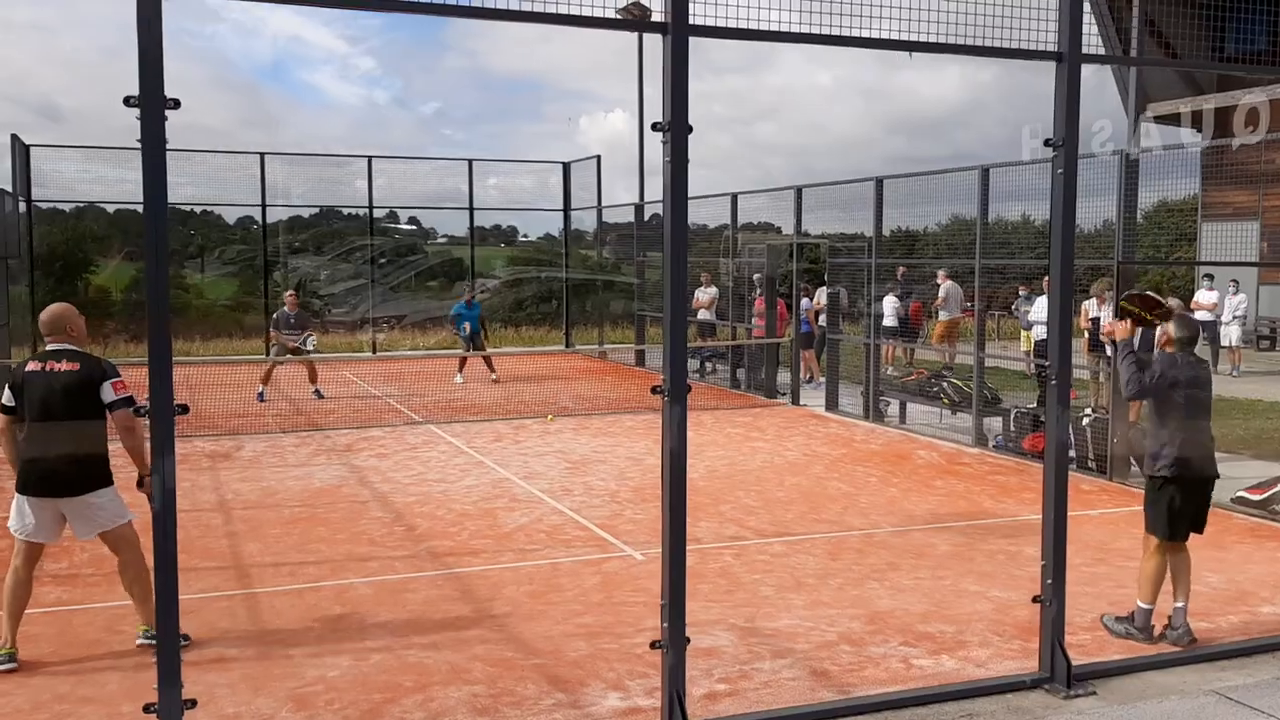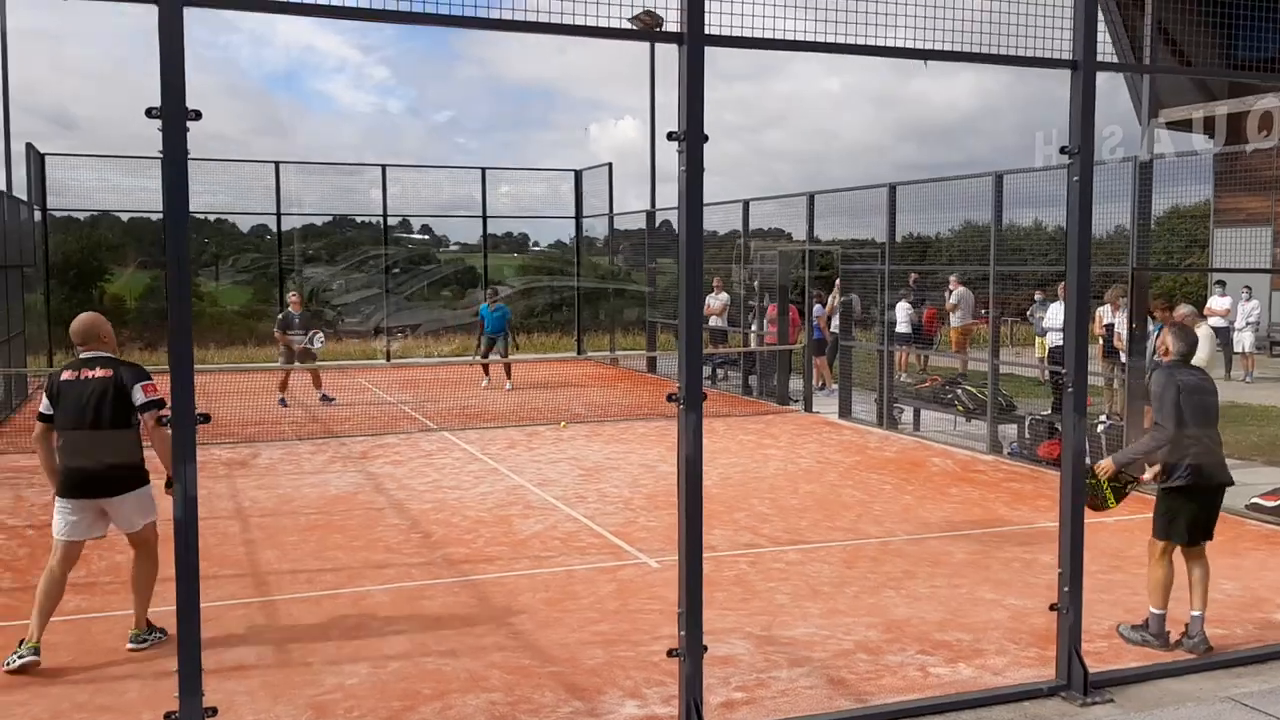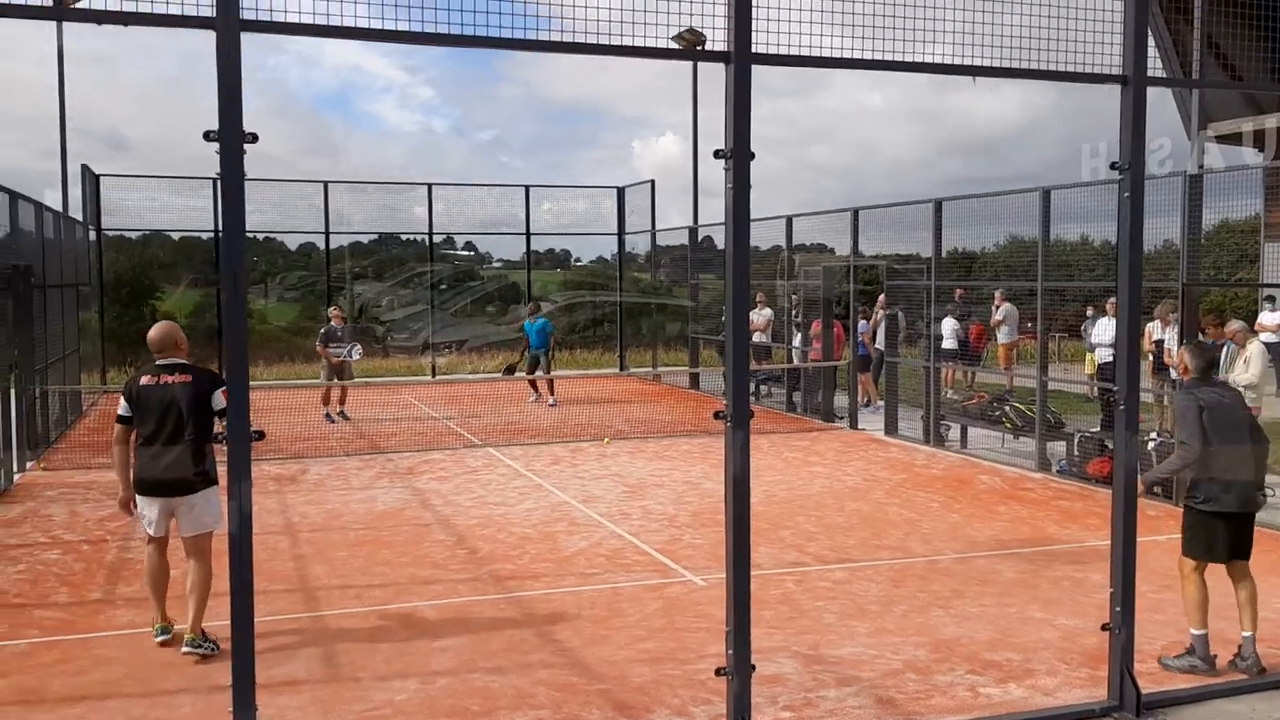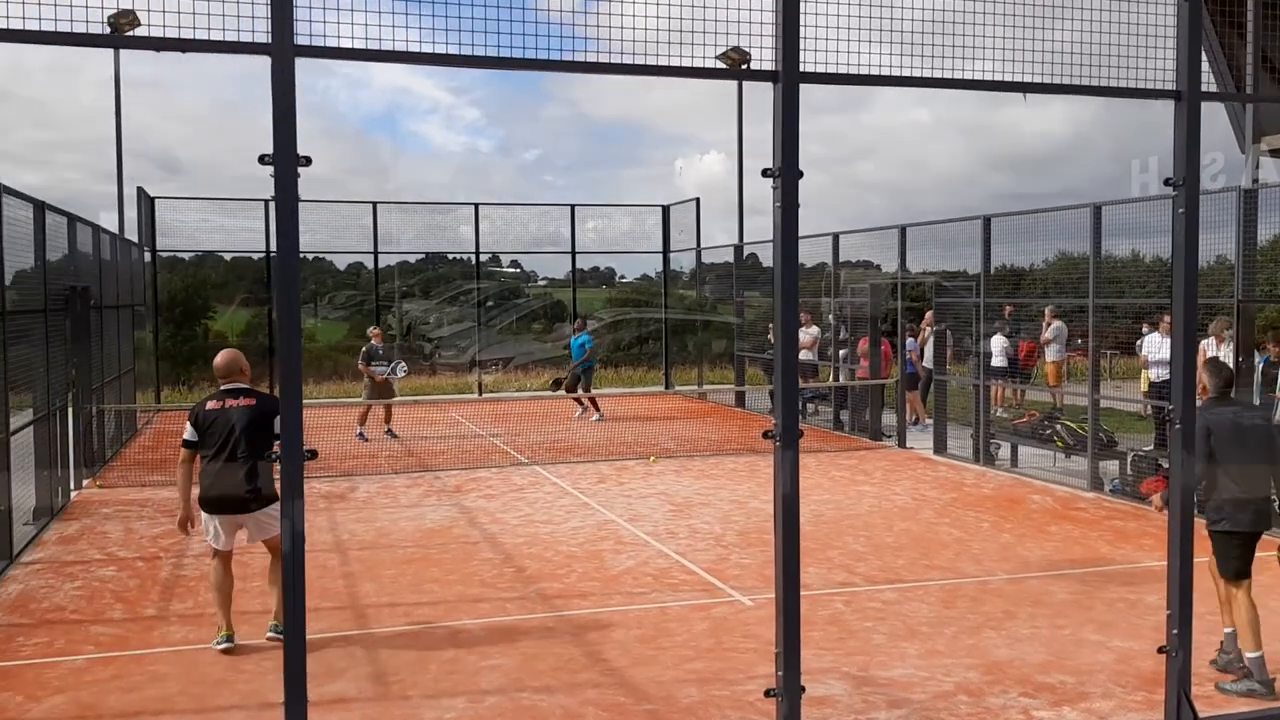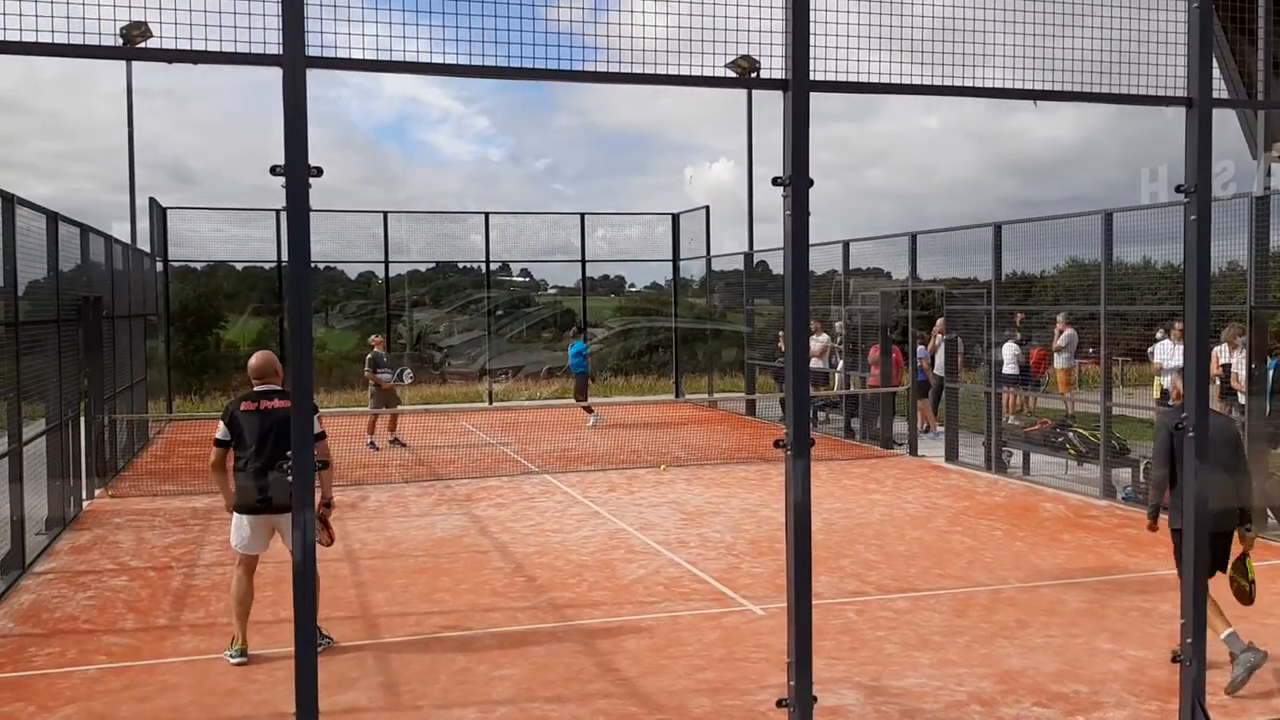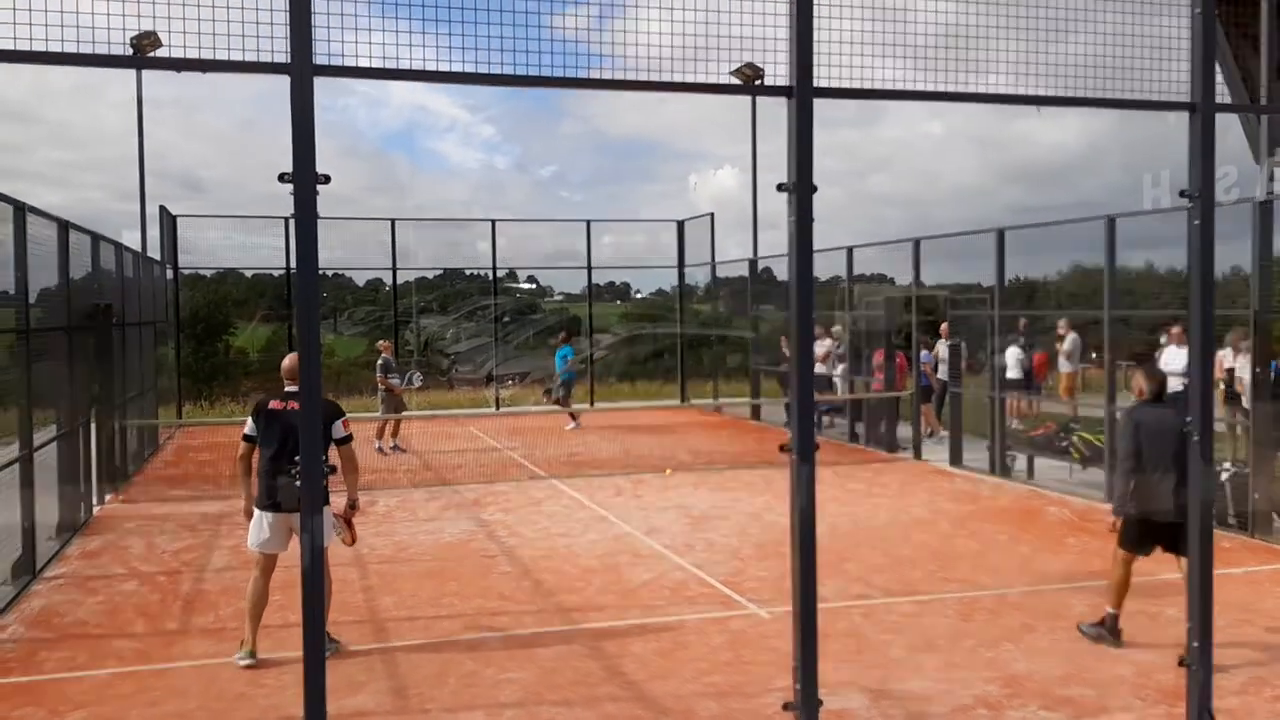
dt=0.3s
person 1, frame 1
right shoulder: (99, 370)
right elbow: (127, 426)
right wrist: (145, 473)
left hip: (34, 484)
right hip: (88, 482)
right knee: (128, 549)
right ankle: (149, 628)
person 1, frame 2
left shoulder: (58, 380)
right shoulder: (132, 374)
left elbow: (41, 437)
right elbow: (156, 428)
left wrist: (57, 482)
right wrist: (173, 474)
left hip: (75, 485)
right hip: (125, 481)
left knee: (59, 563)
right knee: (146, 548)
left ankle: (30, 643)
right ankle: (140, 628)
person 1, frame 3
left shoulder: (135, 384)
right shoulder: (208, 380)
left elbow: (120, 440)
left wrist: (125, 486)
left hip: (149, 484)
right hip: (196, 482)
left knee: (155, 547)
right knee: (198, 556)
left ankle: (161, 623)
right ankle: (194, 634)
person 1, frame 4
left shoulder: (201, 409)
right shoulder: (269, 404)
left elbow: (185, 461)
left wrist: (184, 506)
left hip: (214, 500)
right hip: (256, 498)
left knee: (220, 559)
right knee: (279, 551)
left ankle: (225, 631)
right ankle: (278, 621)
person 1, frame 5
left shoulder: (234, 409)
left elbow: (216, 462)
right elbow: (322, 455)
left wrist: (228, 497)
right wrist: (327, 496)
left hip: (248, 503)
right hip: (292, 500)
left knee: (244, 570)
left ankle: (239, 643)
person 1, frame 6
left shoulder: (262, 407)
right shoulder: (329, 410)
left elbow: (243, 456)
right elbow: (348, 459)
left wrist: (247, 497)
right wrist: (352, 497)
left hip: (270, 501)
left knee: (261, 571)
right knee: (318, 568)
left ankle: (249, 645)
right ankle: (320, 638)
person 2, frame 1
left shoulder: (1169, 362)
right shoulder: (1198, 367)
left elbow: (1133, 389)
right elbow: (1151, 381)
left wrist: (1124, 343)
right wrist: (1127, 344)
left hip: (1172, 467)
right hip: (1200, 467)
left knee: (1155, 545)
right knee: (1176, 544)
left ankle: (1140, 623)
right ankle: (1179, 625)
person 2, frame 2
left shoulder: (1164, 376)
right shoulder: (1204, 380)
left elbow: (1165, 432)
left wrist: (1119, 459)
right wrist: (1163, 466)
left hip: (1185, 476)
right hip: (1213, 474)
left knee: (1160, 550)
right knee: (1195, 551)
left ankle: (1154, 630)
right ankle: (1195, 633)
person 2, frame 3
left shoulder: (1188, 396)
right shoulder: (1231, 394)
left elbow: (1191, 450)
right elbow: (1260, 442)
left wrist: (1149, 478)
right wrist: (1256, 485)
left hip: (1210, 494)
right hip: (1243, 494)
left knee: (1191, 568)
right knee: (1240, 572)
left ankle: (1200, 653)
right ankle: (1248, 655)
person 2, frame 4
left shoulder: (1203, 417)
left elbow: (1198, 473)
left wrist: (1166, 497)
left hip: (1227, 512)
left knee: (1236, 589)
right knee: (1220, 569)
right ankle: (1231, 651)
person 2, frame 5
left shoulder: (1169, 419)
right shoulder: (1226, 423)
left elbow: (1160, 472)
right elbow: (1243, 477)
left wrist: (1152, 512)
right wrist: (1246, 524)
right hip: (1225, 515)
left ankle: (1243, 651)
person 2, frame 6
left shoulder: (1133, 416)
right shoulder: (1181, 418)
left elbow: (1127, 466)
right elbow: (1189, 467)
left wrist: (1117, 509)
left hip: (1147, 506)
right hip: (1182, 508)
left knee: (1122, 559)
left ankle: (1108, 626)
